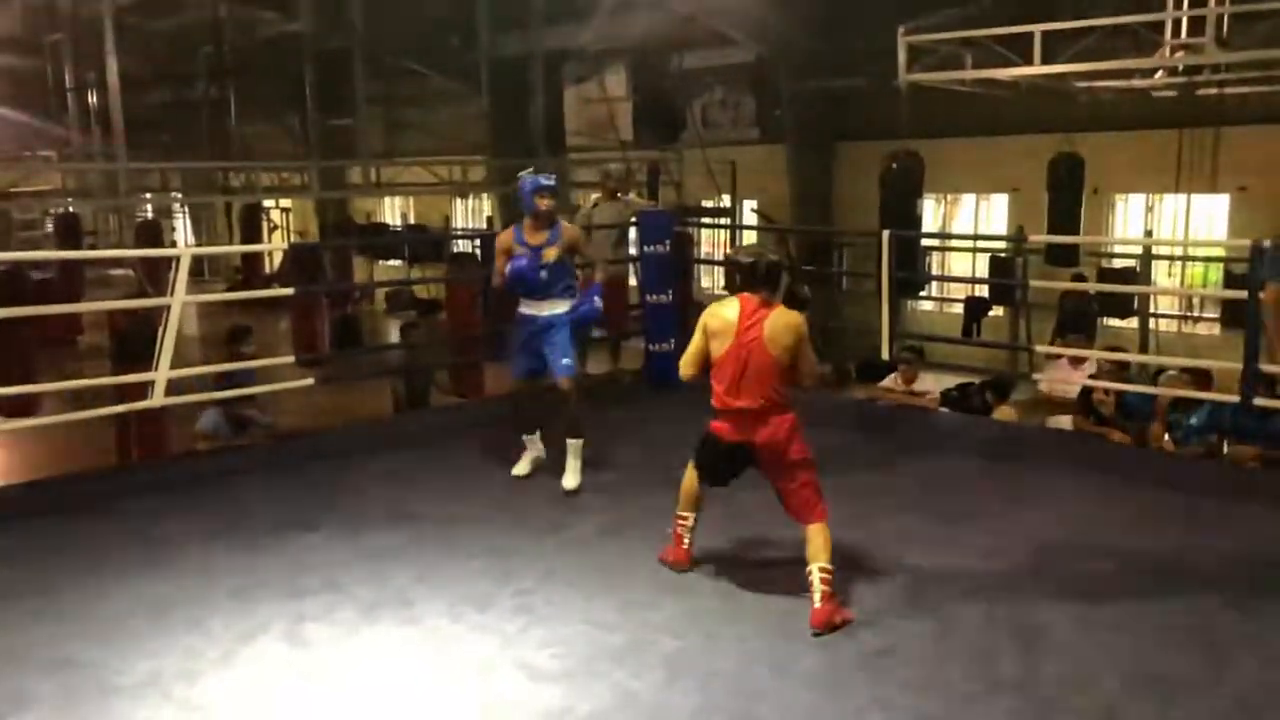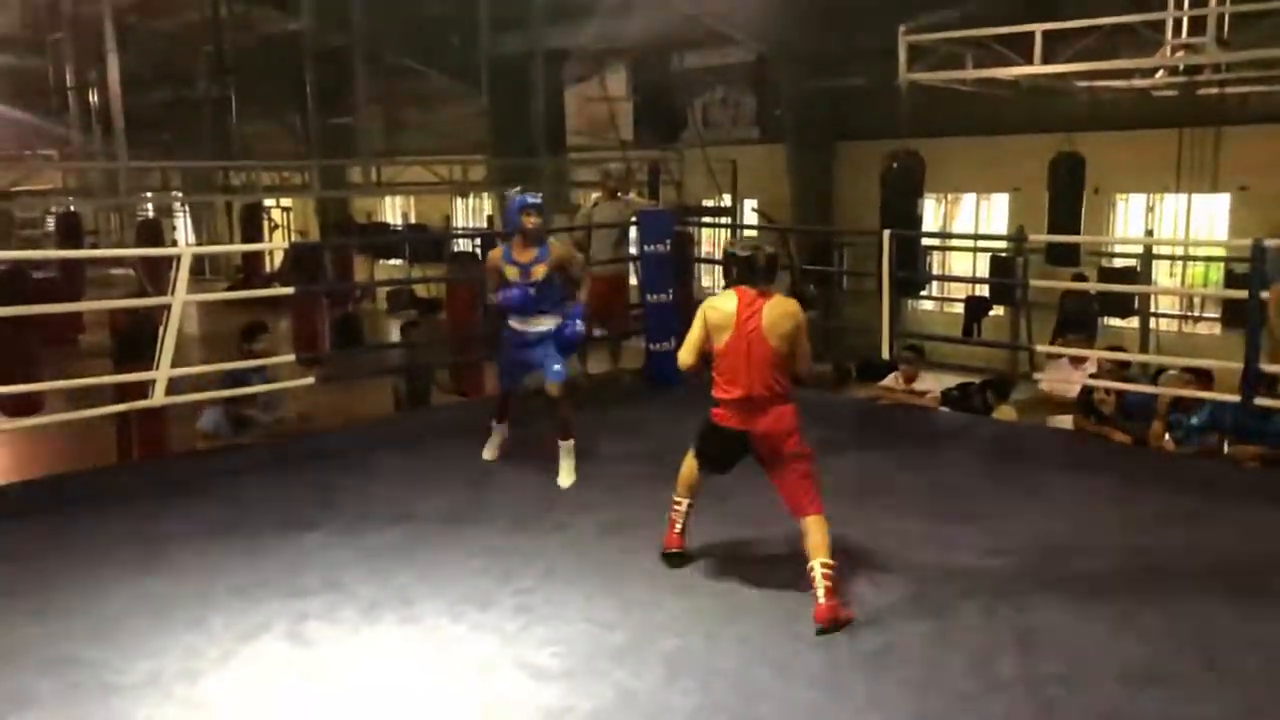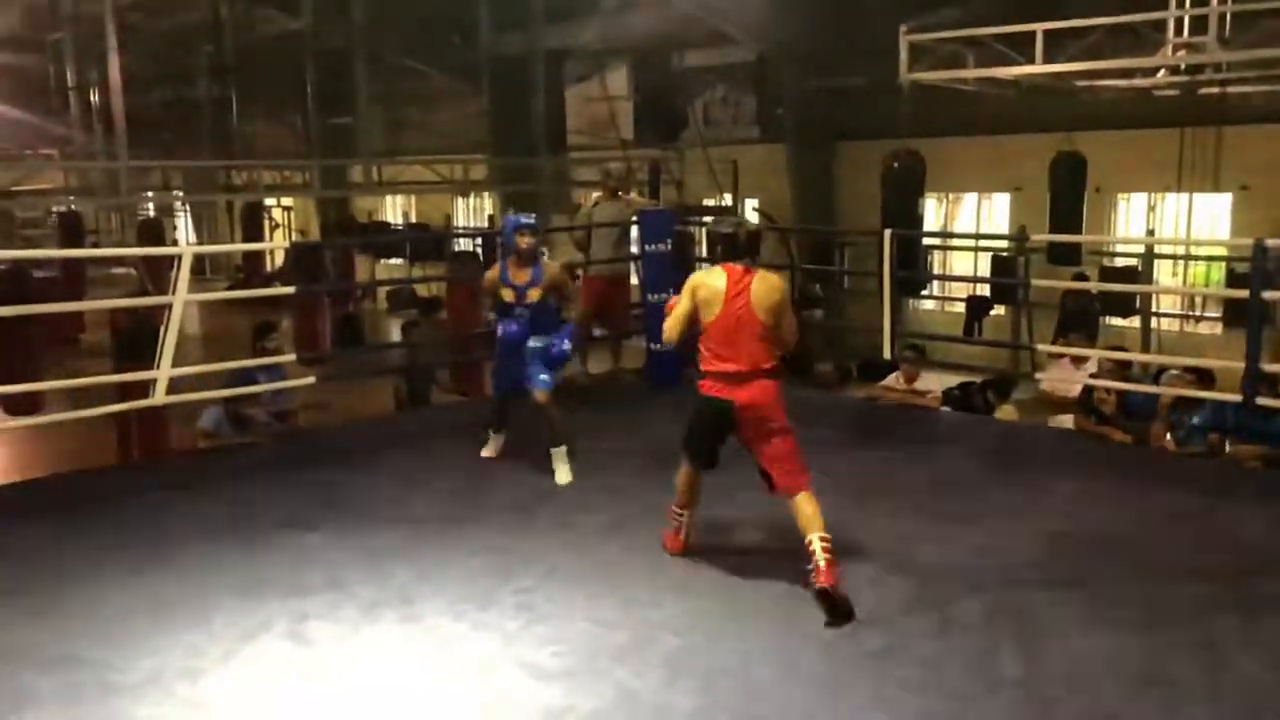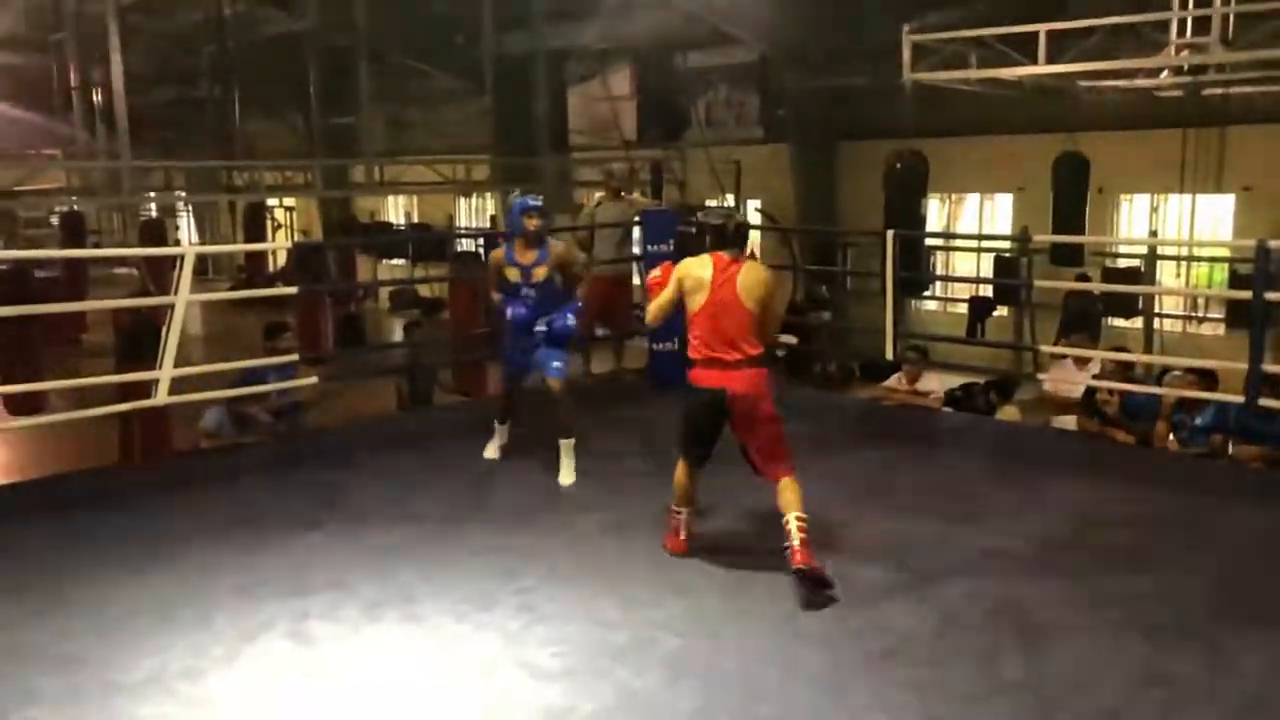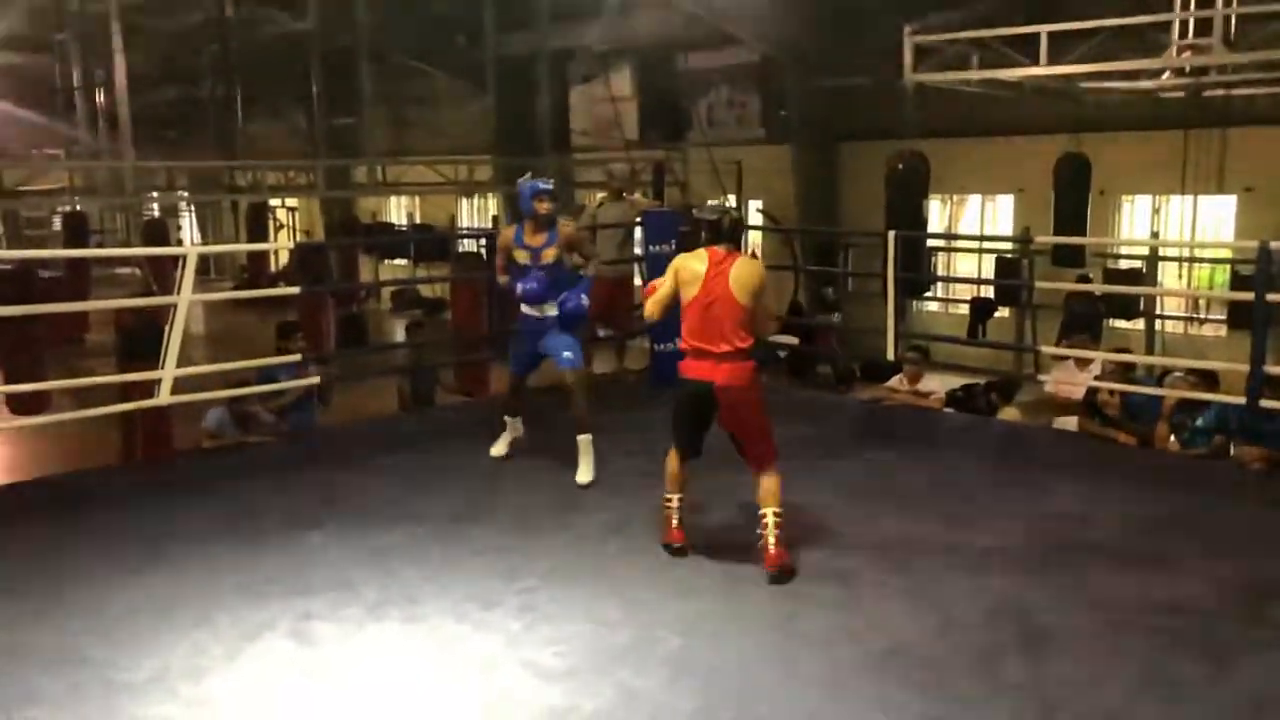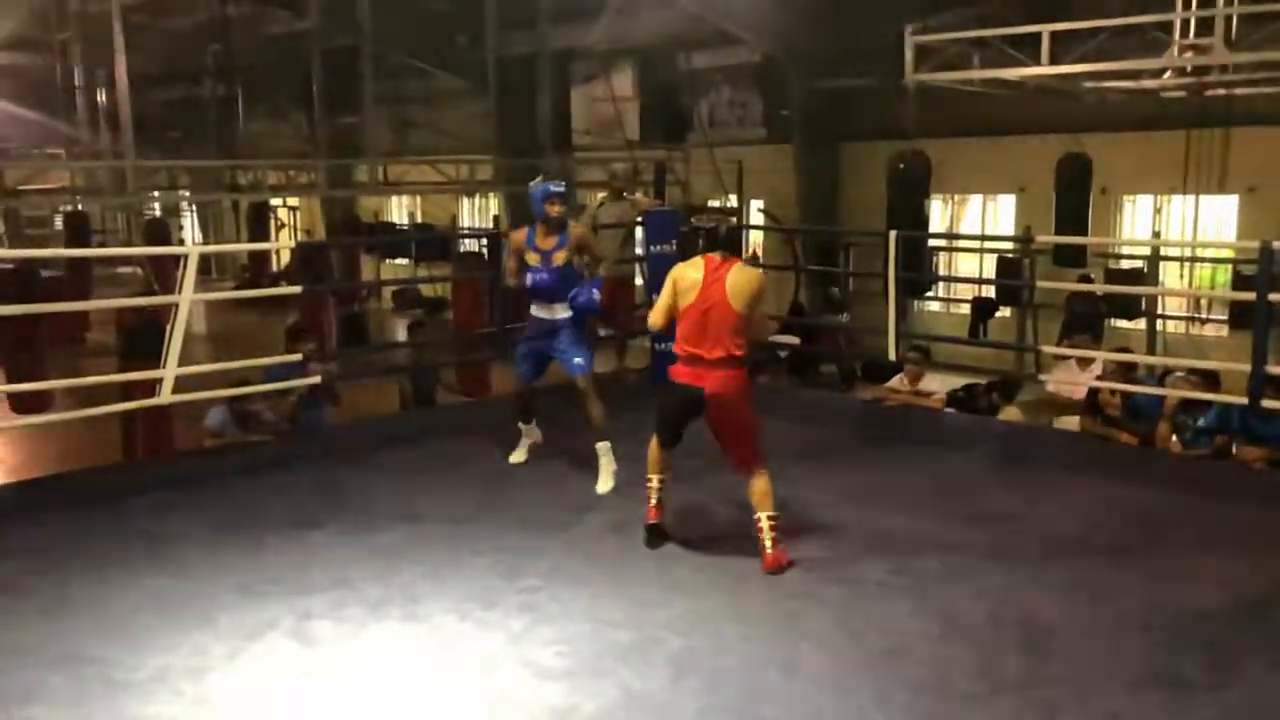
dt=0.1s
person 1, frame 1
left shoulder: (714, 315)
right shoulder: (792, 323)
left elbow: (687, 372)
right elbow: (809, 378)
left hip: (728, 428)
right hip: (777, 430)
left knee: (695, 471)
right knee: (813, 515)
left ankle: (680, 548)
right ankle: (823, 605)
person 1, frame 2
left shoulder: (713, 307)
right shoulder: (790, 311)
left elbow: (685, 361)
right elbow: (804, 367)
left hip: (728, 418)
right hip: (777, 421)
left knee: (695, 458)
right knee: (810, 510)
left ankle: (675, 537)
right ankle: (826, 602)
person 1, frame 3
left shoulder: (700, 282)
right shoulder: (775, 285)
left elbow: (670, 337)
right elbow: (787, 341)
left wrist: (679, 310)
left hip: (716, 395)
right hip: (762, 395)
left knee: (692, 463)
right knee: (797, 486)
left ankle: (678, 536)
right ankle: (824, 572)
person 1, frame 4
left shoulder: (688, 269)
right shoulder: (761, 276)
left elbow: (653, 317)
right elbow: (771, 329)
left wrist: (658, 290)
left hip: (706, 383)
right hip: (751, 383)
left knee: (689, 462)
right knee: (781, 471)
left ankle: (679, 535)
right ankle: (800, 551)
person 1, frame 5
left shoulder: (683, 263)
right shoulder: (754, 270)
left elbow: (650, 314)
right elbow: (762, 327)
left wrist: (652, 293)
left hip: (694, 374)
right hip: (738, 376)
left knee: (680, 451)
right knee: (764, 463)
left ankle: (674, 530)
right ankle: (772, 549)
person 1, frame 6
left shoulder: (681, 272)
right shoulder: (752, 278)
left elbow: (655, 324)
right elbow: (758, 333)
left wrist: (673, 306)
left hip: (686, 378)
right hip: (729, 381)
left knee: (662, 441)
right knee: (755, 466)
left ankle: (655, 514)
right ankle: (770, 550)
person 2, frame 1
left shoulder: (568, 233)
right shoulder: (508, 239)
left elbow: (596, 264)
right elbow: (497, 283)
left wrist: (594, 292)
right wrist: (511, 271)
left hip: (561, 317)
right hip: (527, 318)
left knee: (566, 386)
right knee: (525, 386)
left ankle: (573, 459)
right ankle: (533, 448)
person 2, frame 2
left shoulder: (557, 251)
right shoulder: (497, 257)
left elbow: (582, 282)
right elbow: (491, 295)
left wrist: (577, 315)
right wrist: (502, 299)
left hip: (550, 331)
right hip: (516, 332)
left knee: (555, 392)
right knee: (506, 389)
left ankle: (566, 458)
right ankle: (498, 432)
person 2, frame 3
left shoulder: (550, 271)
right shoulder: (493, 276)
left elbow: (569, 303)
right elbow: (489, 310)
left wrist: (567, 333)
right wrist: (499, 325)
left hip: (543, 346)
right hip: (510, 345)
left knee: (543, 399)
right knee: (501, 399)
left ankle: (561, 460)
right ankle: (496, 439)
person 2, frame 4
left shoulder: (558, 251)
right shoulder: (499, 257)
left elbow: (581, 280)
right elbow: (494, 292)
left wrist: (573, 309)
right wrist: (506, 307)
left hip: (550, 331)
right hip: (519, 330)
left knee: (557, 387)
right knee: (509, 387)
left ankle: (567, 456)
right ankle: (500, 434)
person 2, frame 5
left shoulder: (567, 232)
right shoulder: (508, 238)
left elbow: (592, 259)
right elbow: (501, 275)
left wrist: (584, 288)
right wrist: (516, 286)
left hip: (560, 318)
right hip: (528, 317)
left knee: (573, 379)
right knee: (516, 379)
left ankle: (586, 452)
right ankle: (513, 428)
person 2, frame 6
left shoulder: (577, 235)
right shoulder: (519, 240)
left elbow: (601, 262)
right elbow: (510, 279)
right wrist: (527, 281)
left hip: (569, 321)
right hip: (538, 320)
left knee: (585, 385)
right knee: (522, 385)
left ankle: (606, 460)
right ankle: (529, 435)
person 3, frame 1
left shoulder: (627, 204)
right shoulder: (590, 209)
left hip: (619, 274)
left knee: (616, 323)
left ankle: (614, 366)
right ankle: (582, 366)
person 3, frame 2
left shoulder: (628, 204)
right shoulder: (590, 208)
right elbow: (578, 239)
right wrist: (593, 255)
left hip: (619, 273)
right hip: (595, 273)
left knee: (617, 323)
right knee: (585, 320)
left ankle: (615, 366)
right ankle: (582, 367)
person 3, frame 3
left shoulder: (628, 203)
right shoulder: (591, 208)
right elbow: (579, 239)
right wrist: (593, 255)
left hip: (620, 273)
right hip: (595, 273)
left knee: (617, 322)
right knee: (585, 320)
left ankle: (615, 365)
right ankle: (583, 366)
person 3, frame 4
left shoulder: (631, 203)
right shoulder: (593, 208)
left elbow: (652, 208)
right elbow: (582, 239)
right wrist: (595, 254)
left hip: (623, 273)
right hip: (598, 273)
left knee: (620, 323)
right knee: (588, 320)
left ankle: (618, 365)
right ankle: (586, 366)
person 3, frame 5
left shoulder: (633, 204)
right shoulder: (595, 209)
left elbow: (655, 207)
right wrist: (595, 256)
left hip: (624, 273)
right hip: (600, 274)
left knee: (622, 323)
right knee: (590, 321)
left ankle: (620, 366)
person 3, frame 6
left shoulder: (634, 204)
right shoulder: (596, 209)
left elbow: (657, 207)
right wrist: (598, 255)
left hip: (625, 273)
right hip: (601, 274)
left knee: (623, 322)
left ankle: (621, 365)
